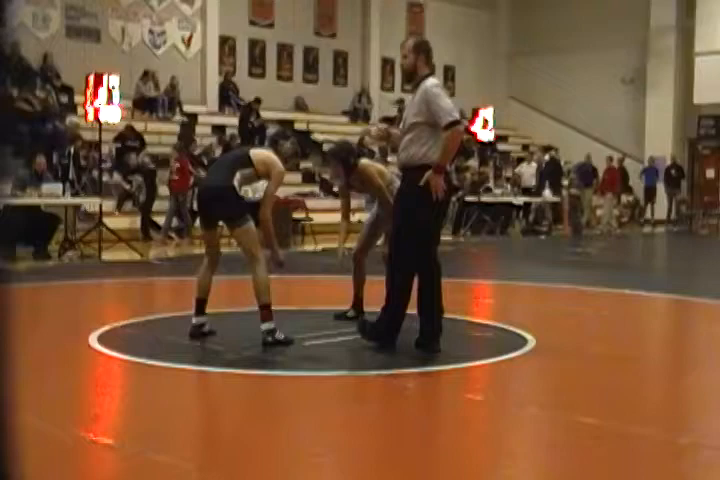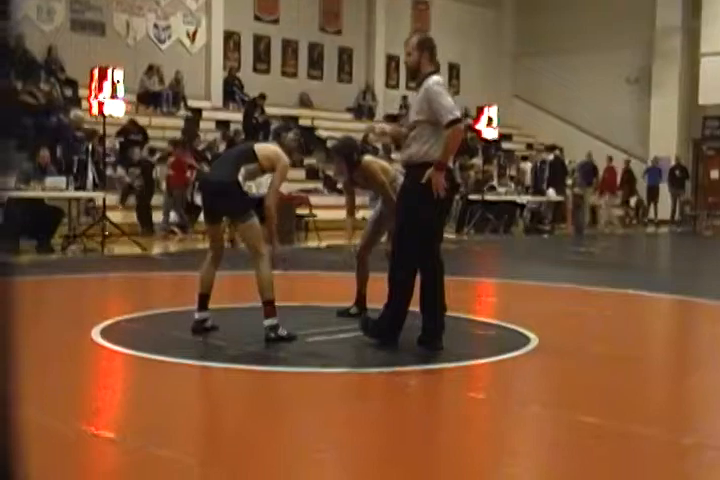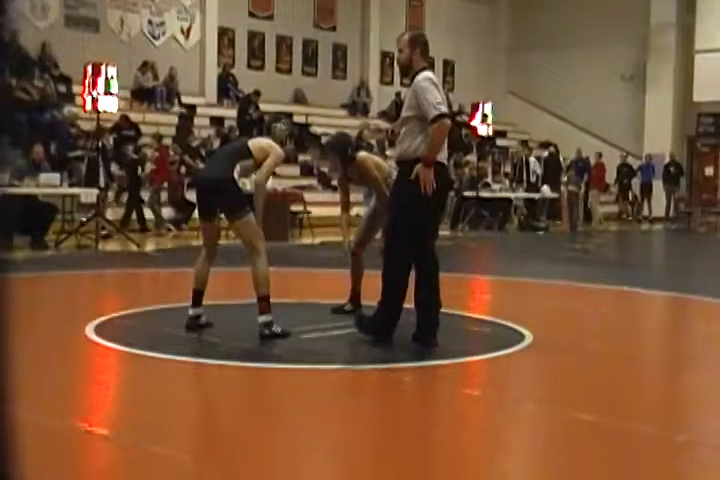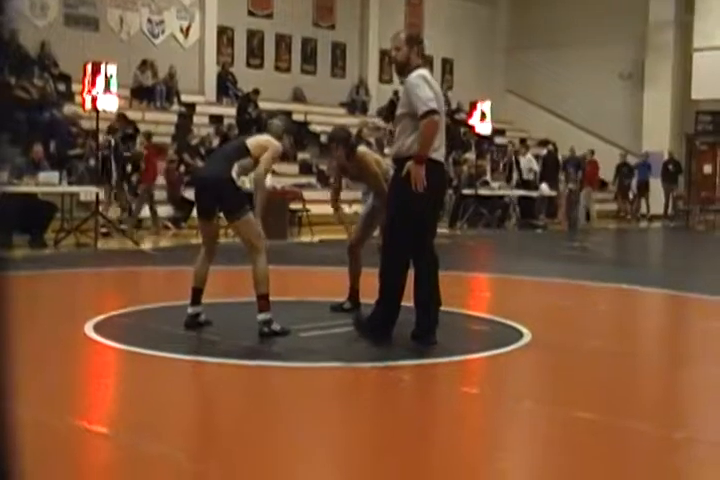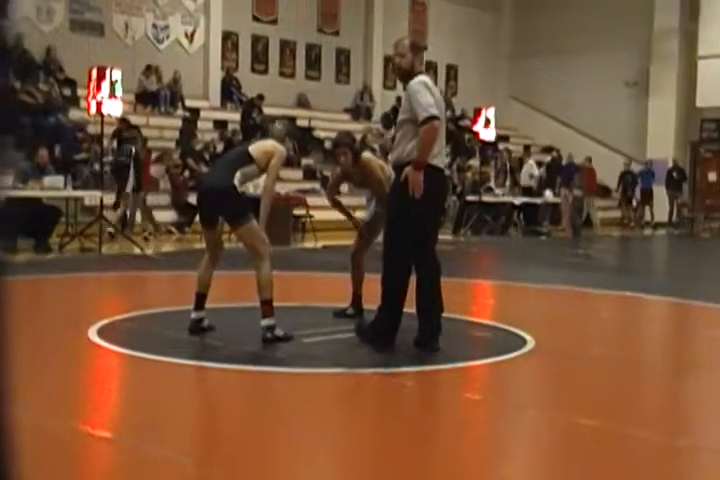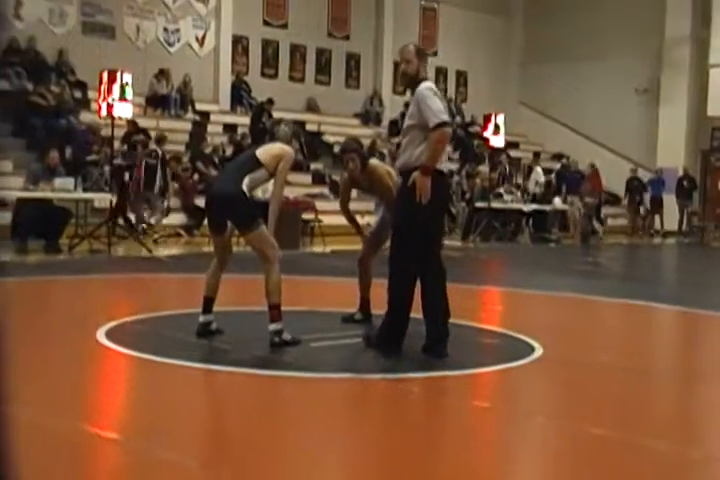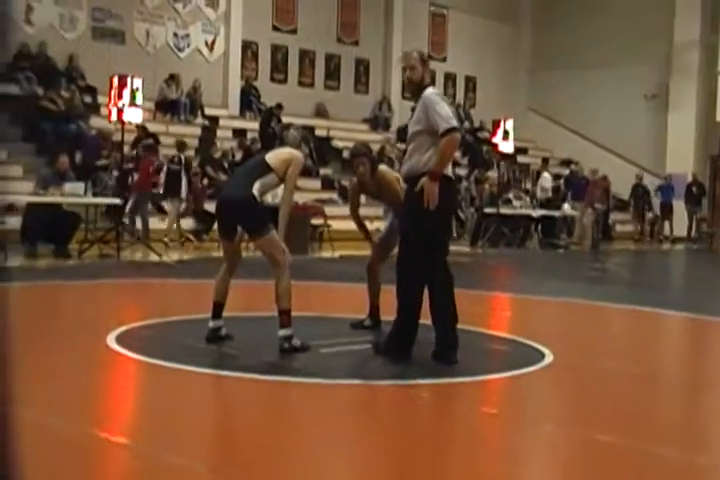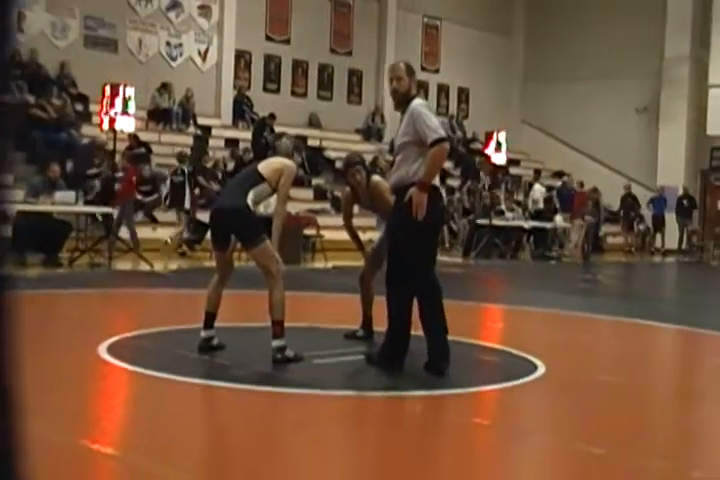
dt=0.2s
person 1, frame 1
left shoulder: (430, 89)
right shoulder: (419, 91)
left elbow: (456, 129)
left wrist: (438, 170)
right wrist: (390, 135)
left hip: (424, 181)
right hip: (416, 180)
left knee: (403, 258)
right knee: (424, 258)
left ankle: (386, 329)
right ankle: (429, 334)
person 1, frame 2
left shoulder: (433, 86)
right shoulder: (425, 88)
left elbow: (457, 127)
left wrist: (439, 167)
right wrist: (398, 133)
left hip: (426, 178)
right hip: (423, 178)
left knee: (405, 255)
right knee: (427, 256)
left ankle: (389, 326)
right ankle: (432, 332)
person 1, frame 3
left shoulder: (422, 82)
right shoulder: (423, 82)
left elbow: (442, 123)
left wrist: (426, 163)
right wrist: (398, 131)
left hip: (419, 174)
right hip: (425, 175)
left knee: (398, 251)
right knee: (423, 252)
left ankle: (383, 323)
right ankle: (426, 329)
person 1, frame 4
left shoulder: (415, 79)
right shoulder: (424, 80)
left elbow: (431, 119)
left wrist: (418, 160)
left hip: (415, 173)
right hip: (432, 173)
left knee: (396, 250)
right knee: (423, 250)
left ankle: (381, 322)
right ankle: (425, 327)
person 1, frame 5
left shoulder: (417, 85)
right shoulder: (425, 87)
left elbow: (432, 125)
left wrist: (417, 166)
left hip: (415, 179)
right hip: (432, 179)
left knee: (398, 256)
right knee: (424, 256)
left ankle: (384, 329)
right ankle: (428, 333)
person 1, frame 6
left shoulder: (424, 91)
right shoulder: (420, 95)
left elbow: (443, 131)
left wrist: (425, 171)
left hip: (421, 185)
right hip: (423, 185)
left knee: (404, 262)
right knee: (429, 262)
left ankle: (391, 335)
right ankle: (436, 339)
person 1, frame 7
left shoulder: (430, 97)
right shoulder: (422, 102)
left elbow: (452, 136)
left wrist: (434, 176)
left hip: (428, 190)
right hip: (424, 190)
left knee: (411, 268)
right knee: (434, 267)
left ankle: (401, 341)
right ankle: (446, 344)
person 1, frame 8
left shoulder: (417, 108)
right shoulder: (407, 114)
left elbow: (441, 147)
left wrist: (422, 187)
left hip: (415, 201)
right hip: (410, 201)
left knee: (401, 278)
right knee: (422, 278)
left ankle: (394, 352)
right ankle: (437, 354)
person 2, frame 1
left shoulder: (254, 152)
right shoulder: (277, 166)
right elbow: (264, 212)
left wrist: (242, 235)
right wrist: (275, 249)
left hip: (204, 189)
right hip: (224, 191)
left knee: (211, 257)
right knee: (256, 258)
left ankle: (198, 323)
right ankle: (269, 330)
person 2, frame 2
left shoulder: (258, 147)
right shoulder: (282, 158)
right elbow: (269, 203)
left wrist: (232, 229)
right wrist: (274, 240)
left hip: (208, 182)
right hip: (228, 185)
left knee: (215, 252)
right knee: (261, 253)
left ankle: (201, 317)
right ankle: (271, 326)
person 2, frame 3
left shoulder: (253, 143)
right shoulder: (277, 150)
right elbow: (260, 181)
right wrist: (258, 221)
left hip: (203, 178)
right hip: (223, 183)
left knee: (209, 249)
right knee: (257, 250)
left ankle: (194, 314)
right ankle: (266, 323)
person 2, frame 4
left shoulder: (251, 140)
right shoulder: (275, 145)
right elbow: (259, 176)
left wrist: (217, 215)
right wrist: (257, 219)
left hip: (202, 179)
right hip: (222, 182)
left knee: (208, 247)
right knee: (258, 247)
left ankle: (193, 312)
right ankle: (265, 321)
person 2, frame 5
left shoulder: (254, 145)
right shoulder: (278, 149)
right elbow: (268, 188)
left wrist: (221, 220)
right wrist: (261, 226)
left hip: (205, 188)
right hip: (225, 189)
left knee: (212, 253)
right knee: (262, 253)
left ankle: (197, 318)
right ankle: (268, 327)
person 2, frame 6
left shoulder: (263, 149)
right shoulder: (287, 152)
right elbow: (276, 193)
left wrist: (231, 225)
right wrist: (270, 232)
left hip: (214, 194)
right hip: (234, 196)
left knee: (221, 258)
right knee: (271, 258)
left ankle: (205, 321)
right ankle: (276, 331)
person 2, frame 7
left shoulder: (272, 153)
right shoulder: (296, 156)
right elbow: (286, 198)
left wrist: (240, 231)
right wrist: (280, 237)
left hip: (225, 199)
right hip: (245, 201)
left knee: (230, 263)
right knee: (281, 264)
left ankle: (214, 326)
right ankle: (286, 336)
person 2, frame 8
left shoulder: (265, 163)
right shoulder: (289, 165)
right elbow: (280, 207)
right wrist: (274, 245)
left hip: (219, 210)
right hip: (239, 211)
left knee: (223, 272)
right knee: (275, 273)
left ankle: (207, 337)
right ankle: (280, 348)
person 3, frame 1
left shoulder: (365, 169)
right shoulder: (344, 183)
left elbow: (388, 200)
right elbow: (345, 217)
left wrist: (391, 236)
right wrist: (341, 244)
right hip: (382, 205)
right knee: (358, 255)
right ankle: (357, 307)
person 3, frame 2
left shoulder: (369, 166)
right shoulder: (348, 179)
left elbow: (392, 198)
right elbow: (350, 213)
left wrist: (394, 233)
right wrist: (349, 240)
right hip: (385, 202)
right knee: (362, 252)
right ankle: (360, 303)
person 3, frame 3
left shoulder: (363, 162)
right shoulder: (343, 174)
left elbow: (385, 194)
right elbow: (345, 209)
right wrist: (345, 237)
right hip: (380, 199)
right knee: (356, 249)
right ankle: (354, 300)
person 3, frame 4
left shoulder: (363, 157)
right shoulder: (338, 167)
left elbow: (383, 189)
right elbow: (334, 201)
right wrist: (347, 228)
right hip: (375, 197)
right knee: (353, 247)
right ankle: (353, 299)
person 3, frame 5
left shoulder: (367, 162)
right shoulder: (340, 173)
left elbow: (386, 194)
right elbow: (331, 196)
right wrist: (353, 219)
right hip: (378, 202)
right knee: (356, 253)
right ankle: (356, 305)
person 3, frame 6
left shoulder: (375, 169)
right shoulder: (347, 179)
left elbow: (394, 199)
right elbow: (344, 207)
right wrist: (361, 232)
right hip: (387, 208)
right knee: (364, 259)
right ankle: (364, 310)
person 3, frame 7
left shoulder: (384, 175)
right shoulder: (356, 184)
left elbow: (403, 205)
right elbow: (354, 213)
right wrist: (370, 239)
right hip: (396, 215)
right knee: (372, 266)
right ankle: (373, 316)
person 3, frame 8
left shoulder: (377, 185)
right shoulder: (349, 194)
right elbow: (348, 223)
right wrist: (362, 249)
right knee: (365, 276)
right ankle: (366, 327)
